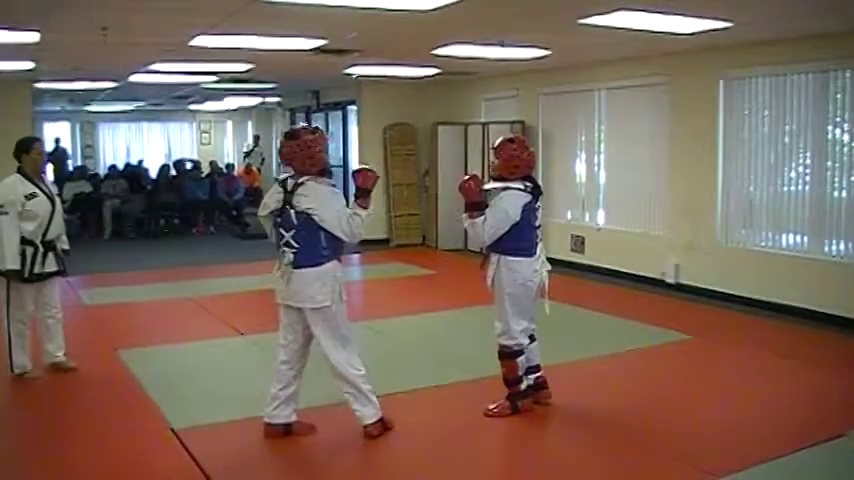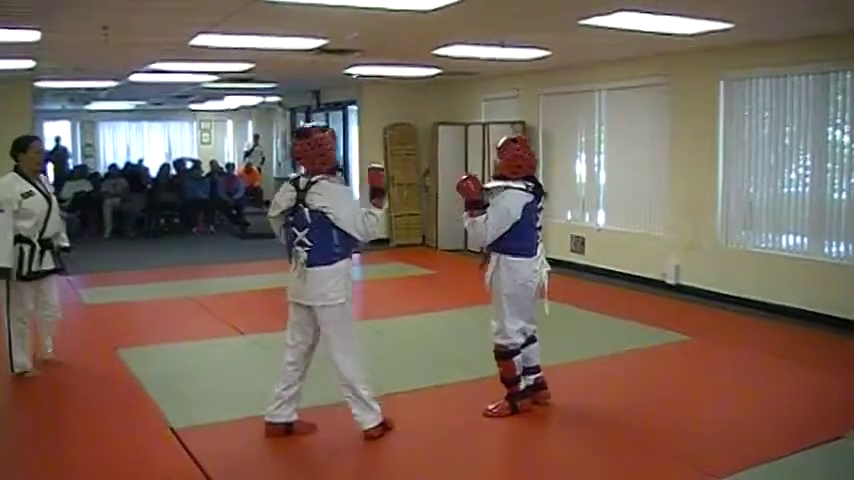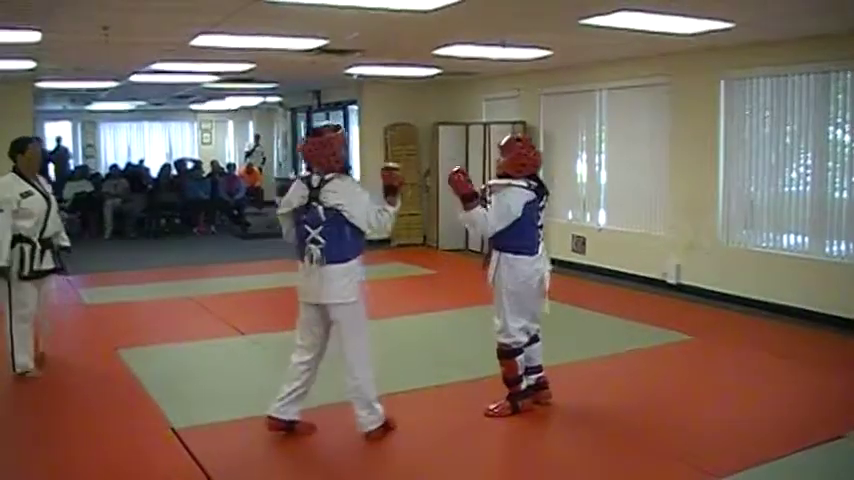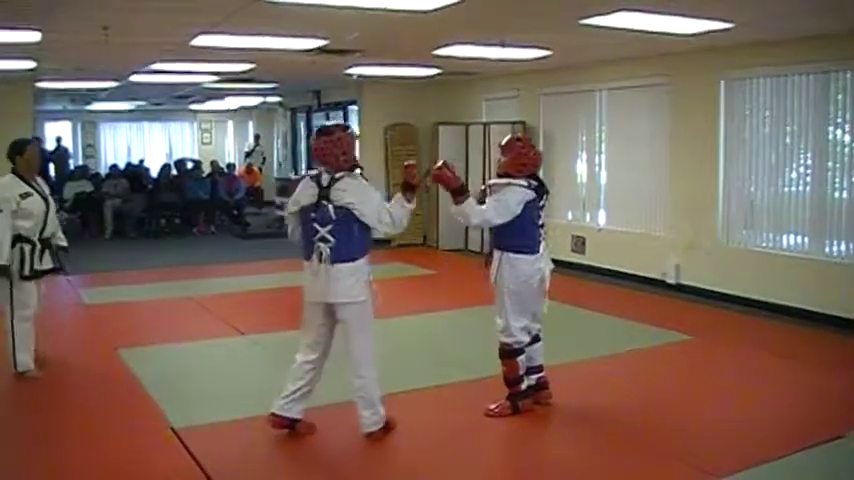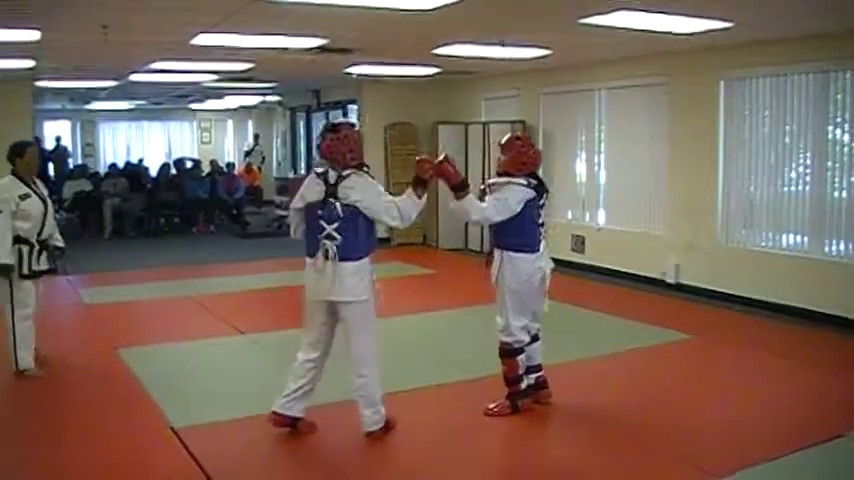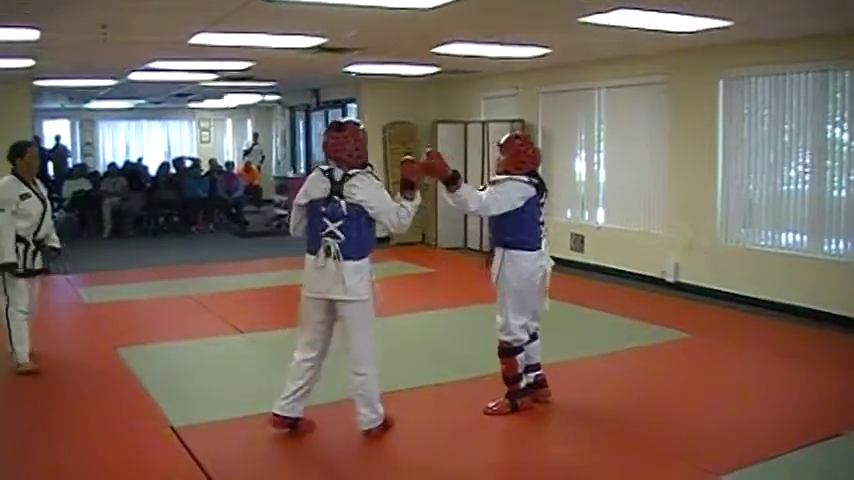
dt=0.1s
person 1, frame 1
left shoulder: (279, 190)
right shoulder: (320, 191)
left elbow: (273, 231)
right elbow: (351, 231)
right wrist: (363, 195)
left hip: (290, 279)
right hip: (319, 280)
left knee: (290, 352)
right knee: (341, 350)
left ankle: (278, 418)
right ankle: (370, 417)
person 1, frame 2
left shoulder: (289, 189)
right shoulder: (333, 190)
left elbow: (281, 231)
right elbow: (365, 229)
right wrist: (377, 194)
left hip: (301, 277)
right hip: (330, 279)
left knee: (297, 350)
right knee: (346, 353)
left ankle: (280, 417)
right ankle: (370, 419)
person 1, frame 3
left shoulder: (299, 187)
right shoulder: (345, 187)
left elbow: (289, 231)
right elbow: (377, 225)
right wrist: (391, 192)
left hip: (311, 276)
right hip: (341, 277)
left knee: (307, 350)
right knee: (356, 351)
left ankle: (283, 413)
right ankle: (372, 420)
person 1, frame 4
left shoulder: (306, 185)
right shoulder: (353, 187)
left elbow: (294, 230)
right elbow: (391, 221)
right wrist: (408, 189)
left hip: (315, 276)
right hip: (348, 277)
left knee: (311, 348)
right knee: (361, 352)
left ankle: (286, 411)
right ankle: (373, 421)
person 1, frame 5
left shoulder: (312, 182)
right shoulder: (360, 184)
left elbow: (297, 229)
right elbow: (400, 215)
right wrist: (420, 184)
left hip: (318, 273)
right hip: (351, 275)
left knee: (313, 346)
right knee: (363, 351)
left ankle: (287, 409)
right ankle: (374, 420)
person 1, frame 6
left shoulder: (315, 179)
right shoulder: (366, 184)
left elbow: (296, 227)
right elbow: (399, 221)
right wrist: (410, 186)
left hip: (317, 271)
right hip: (351, 275)
left knee: (310, 346)
right knee: (362, 350)
left ankle: (287, 411)
right ankle: (372, 419)
person 2, frame 1
left shoulder: (510, 197)
right shoulder: (522, 190)
left elbow: (484, 235)
right elbow: (496, 222)
left wrist: (474, 204)
right wrist: (480, 199)
left hip: (513, 269)
right hip: (525, 267)
left knee: (509, 333)
right knee: (522, 329)
left ankle: (519, 395)
right ankle: (537, 385)
person 2, frame 2
left shoulder: (512, 196)
right shoulder: (527, 190)
left elbow: (485, 234)
right elbow: (499, 222)
left wrist: (473, 202)
right wrist: (481, 198)
left hip: (513, 270)
right hip: (528, 266)
left knee: (507, 333)
right knee: (523, 328)
left ankle: (518, 396)
right ankle: (536, 386)
person 2, frame 3
left shoulder: (514, 193)
right shoulder: (530, 188)
left elbow: (485, 227)
right elbow: (498, 219)
left wrist: (467, 197)
right wrist: (472, 195)
left hip: (514, 267)
right hip: (529, 265)
left knee: (509, 332)
right knee: (526, 327)
left ankle: (520, 396)
right ankle: (538, 386)
person 2, frame 4
left shoulder: (515, 192)
right shoulder: (529, 188)
left elbow: (480, 218)
right elbow: (493, 215)
left wrist: (456, 190)
left hip: (516, 267)
right hip: (530, 264)
left knee: (511, 331)
right knee: (527, 327)
left ankle: (519, 396)
right ankle: (537, 385)
person 2, frame 5
left shoulder: (515, 191)
right shoulder: (529, 187)
left elbow: (481, 214)
right elbow: (494, 212)
left wrist: (457, 185)
left hip: (516, 266)
right hip: (530, 263)
left knee: (511, 331)
right knee: (527, 325)
left ankle: (519, 395)
right ankle: (537, 385)
person 2, frame 6
left shoulder: (516, 187)
right shoulder: (527, 186)
left elbow: (478, 203)
right elbow: (488, 204)
left wrist: (448, 177)
left hip: (517, 265)
right hip: (527, 262)
left knee: (510, 330)
right knee: (525, 325)
left ankle: (519, 394)
right ankle: (536, 384)
person 3, frame 1
left shoulder: (46, 183)
left elbow: (56, 218)
left wrist: (62, 246)
left hip: (47, 256)
right hip: (24, 258)
left knee: (53, 310)
right knee: (20, 314)
left ankle: (56, 357)
right ankle: (20, 366)
person 3, frame 2
left shoulder: (43, 181)
left elbow: (54, 216)
left wrist: (61, 242)
left hip: (43, 254)
right hip: (20, 258)
left knee: (50, 308)
right knee: (20, 312)
left ankle: (44, 352)
right ankle: (21, 364)
person 3, frame 3
left shoulder: (42, 182)
left elbow: (52, 215)
left wrist: (62, 242)
left hip: (43, 253)
right hip: (21, 257)
left knee: (42, 308)
right knee: (22, 312)
left ankle: (35, 350)
right ankle: (23, 365)
person 3, frame 4
left shoulder: (39, 183)
left elbow: (50, 216)
left wrist: (59, 242)
left hip: (40, 254)
right hip: (20, 257)
left knee: (32, 307)
right knee: (22, 310)
left ankle: (29, 351)
right ankle: (24, 364)
person 3, frame 5
left shoulder: (38, 185)
left elbow: (47, 217)
left wrist: (56, 242)
left hip: (38, 254)
left knee: (30, 307)
right knee: (22, 309)
left ankle: (28, 350)
right ankle: (25, 363)
person 3, frame 6
left shoulder: (37, 185)
left elbow: (45, 218)
left wrist: (52, 243)
left hip: (33, 253)
left knee: (28, 304)
left ankle: (21, 347)
right ankle: (22, 358)
